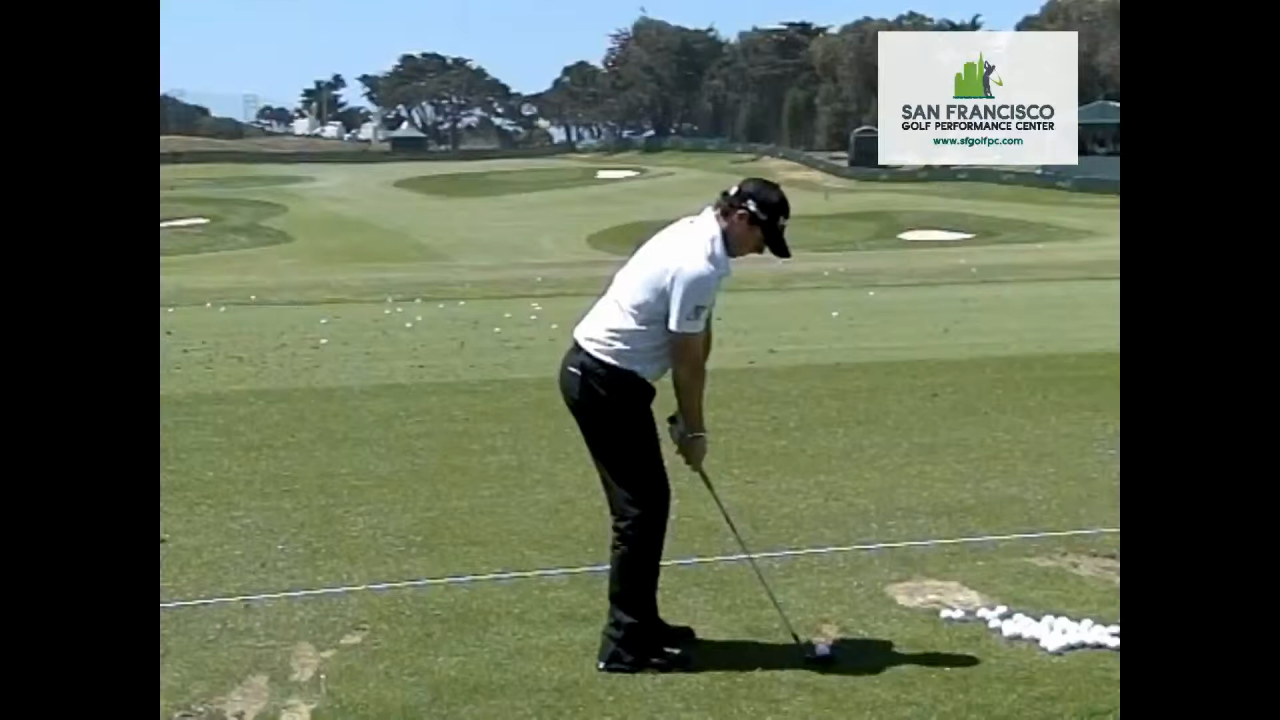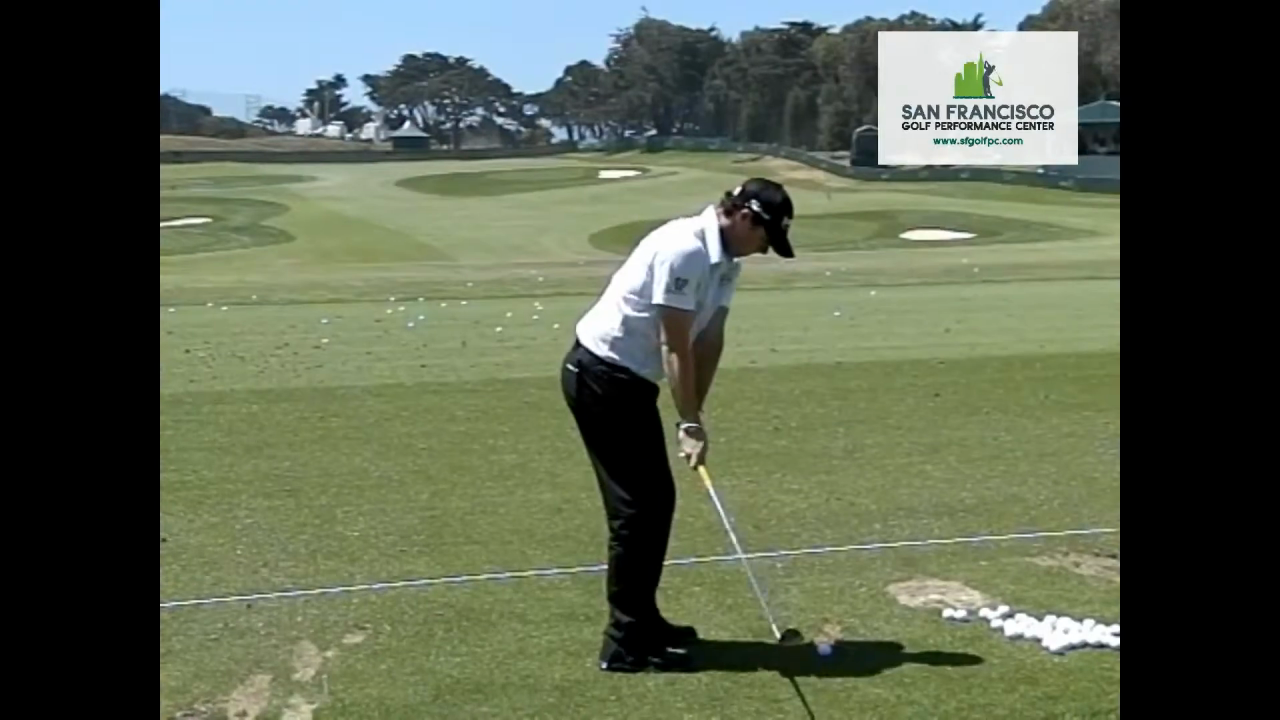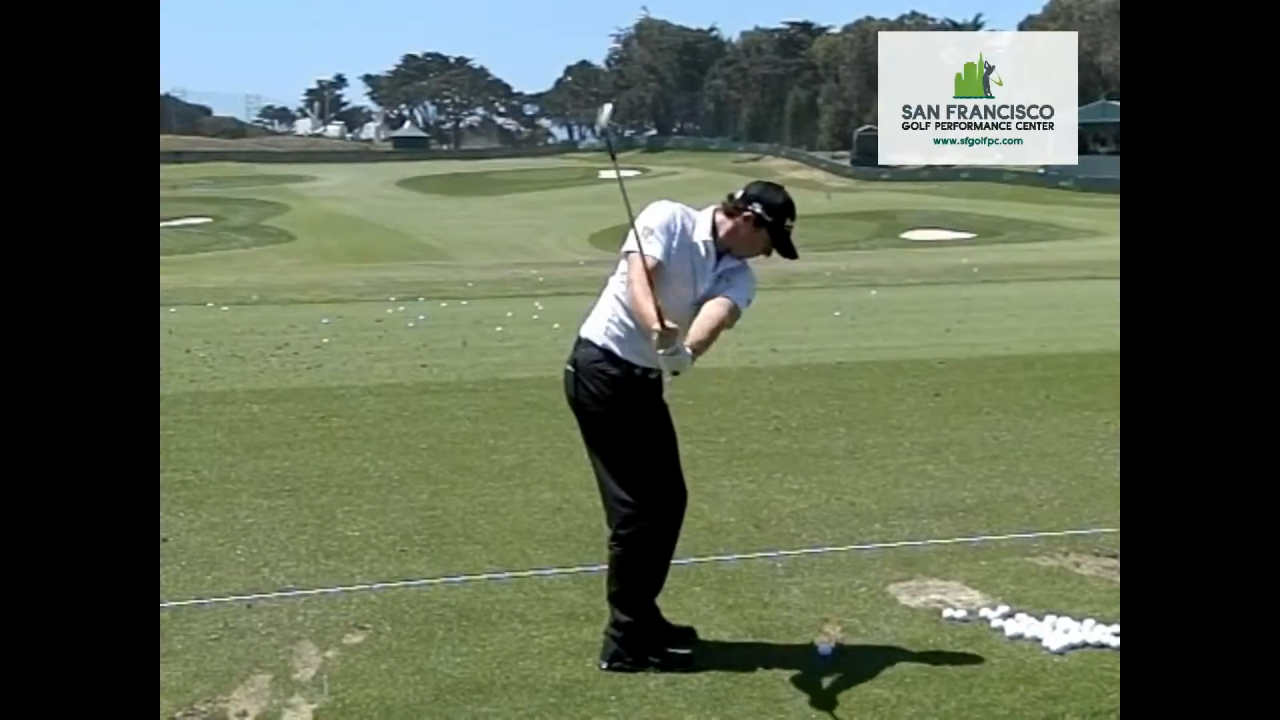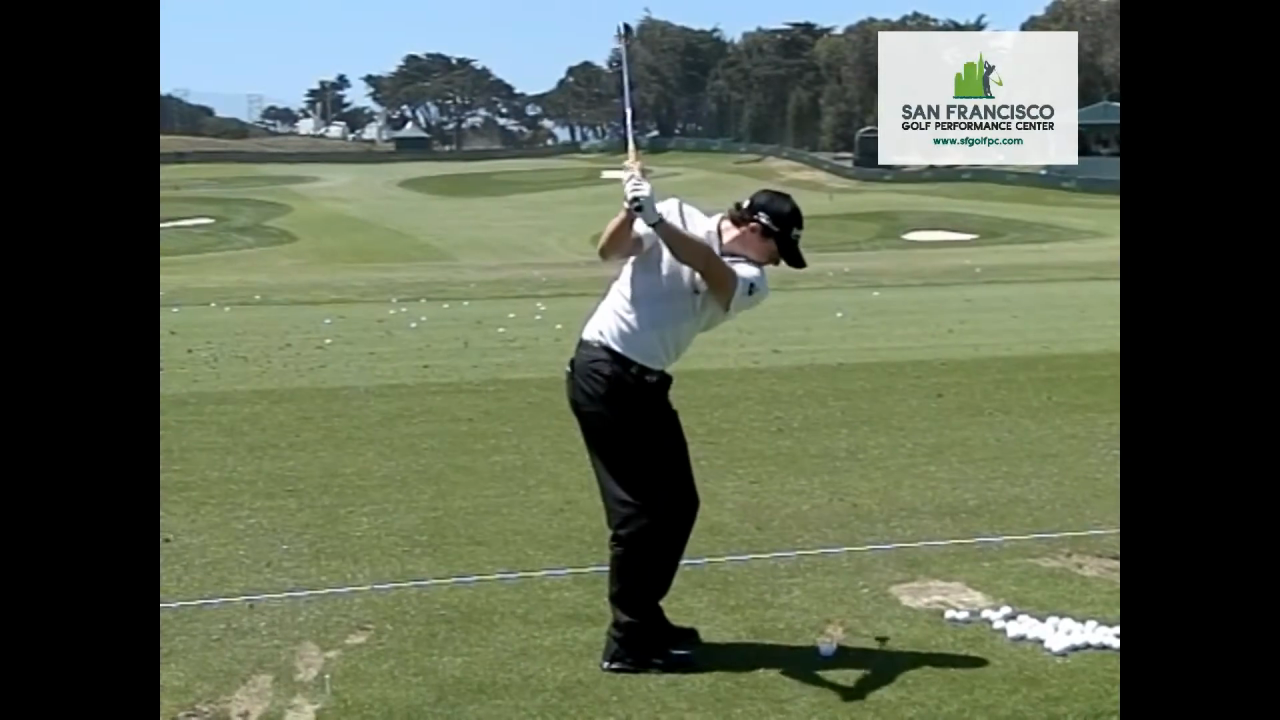
dt=0.7s
person 1, frame 1
left shoulder: (697, 235)
right shoulder: (698, 266)
left elbow: (699, 340)
right elbow: (687, 361)
left wrist: (686, 415)
right wrist: (694, 430)
left hip: (611, 376)
right hip: (603, 380)
left knee: (651, 500)
right knee: (639, 508)
left ankle: (640, 620)
right ankle: (624, 644)
person 1, frame 2
left shoulder: (725, 262)
right shoulder: (685, 247)
left elbow: (709, 341)
right elbow: (674, 344)
left wrist: (694, 415)
right wrist: (690, 424)
left hip: (628, 380)
right hip: (601, 376)
left knee: (657, 500)
right knee: (636, 508)
left ankle: (641, 619)
right ankle: (625, 644)
person 1, frame 3
left shoulder: (739, 276)
right shoulder: (668, 218)
left elbow: (716, 317)
right elbow: (636, 279)
left wrist: (685, 350)
right wrist: (656, 326)
left hip: (644, 379)
right hip: (602, 369)
left knee: (667, 500)
right knee: (635, 507)
left ankle: (642, 617)
right ankle: (625, 642)
person 1, frame 4
left shoulder: (750, 280)
right shoulder: (677, 213)
left elbow: (707, 265)
right elbow: (610, 249)
left wrist: (656, 221)
right wrist: (632, 212)
left hip: (648, 383)
right hip: (603, 371)
left knee: (677, 504)
right knee: (637, 510)
left ankle: (645, 618)
right ankle: (628, 642)
